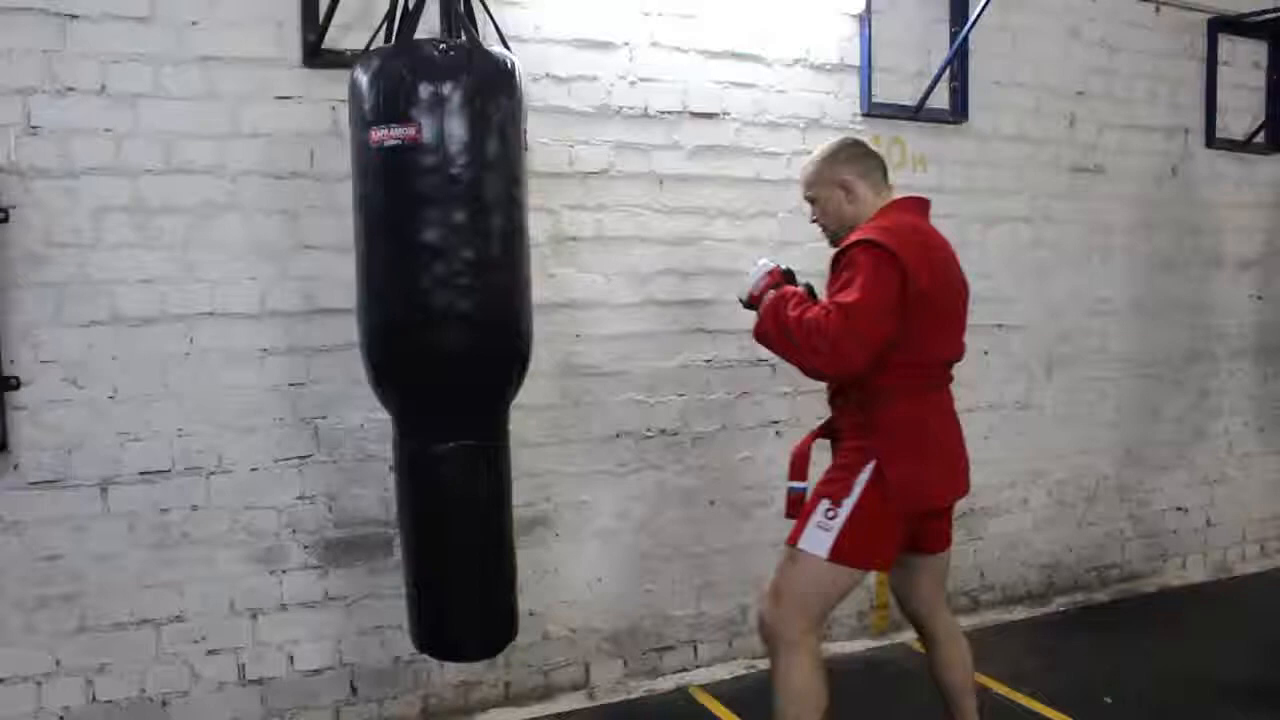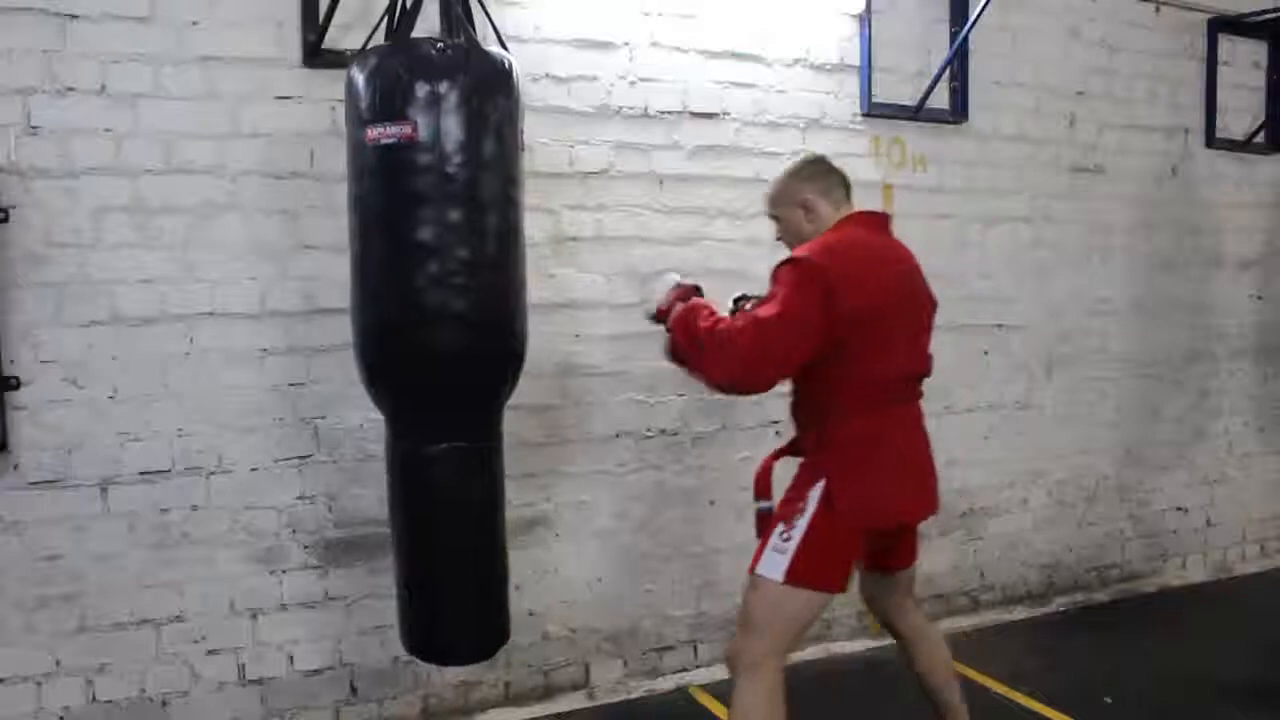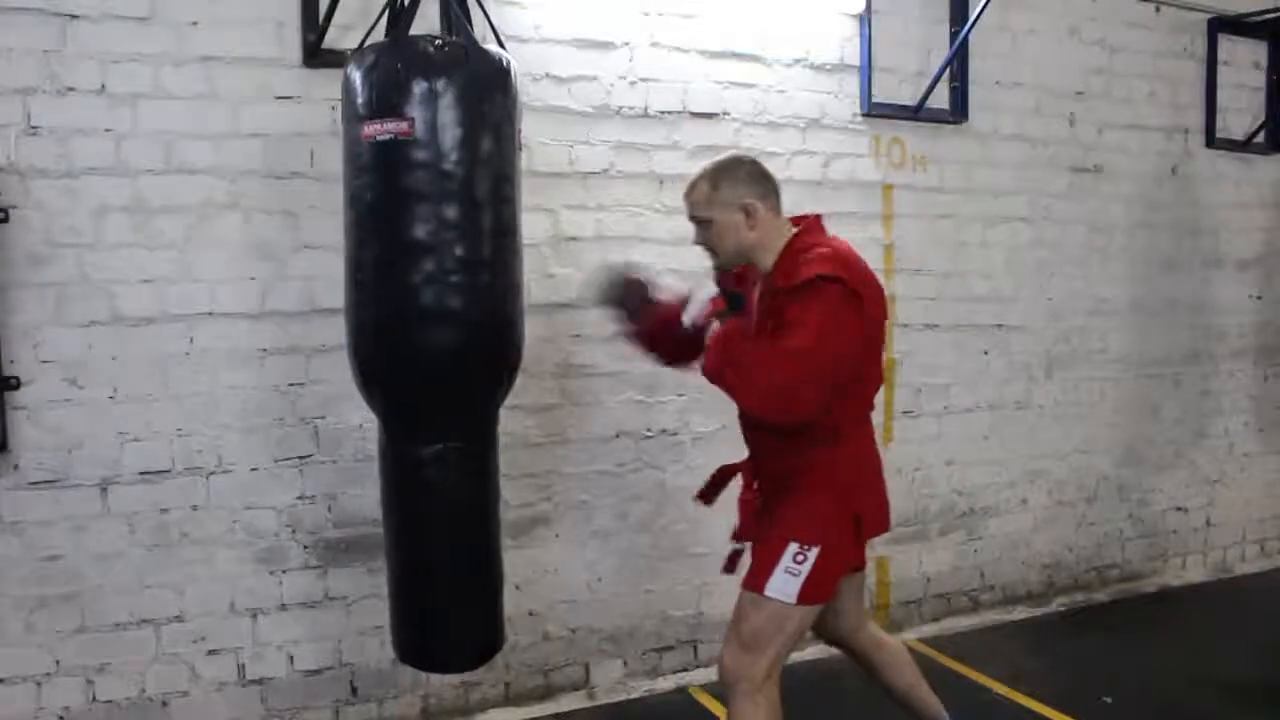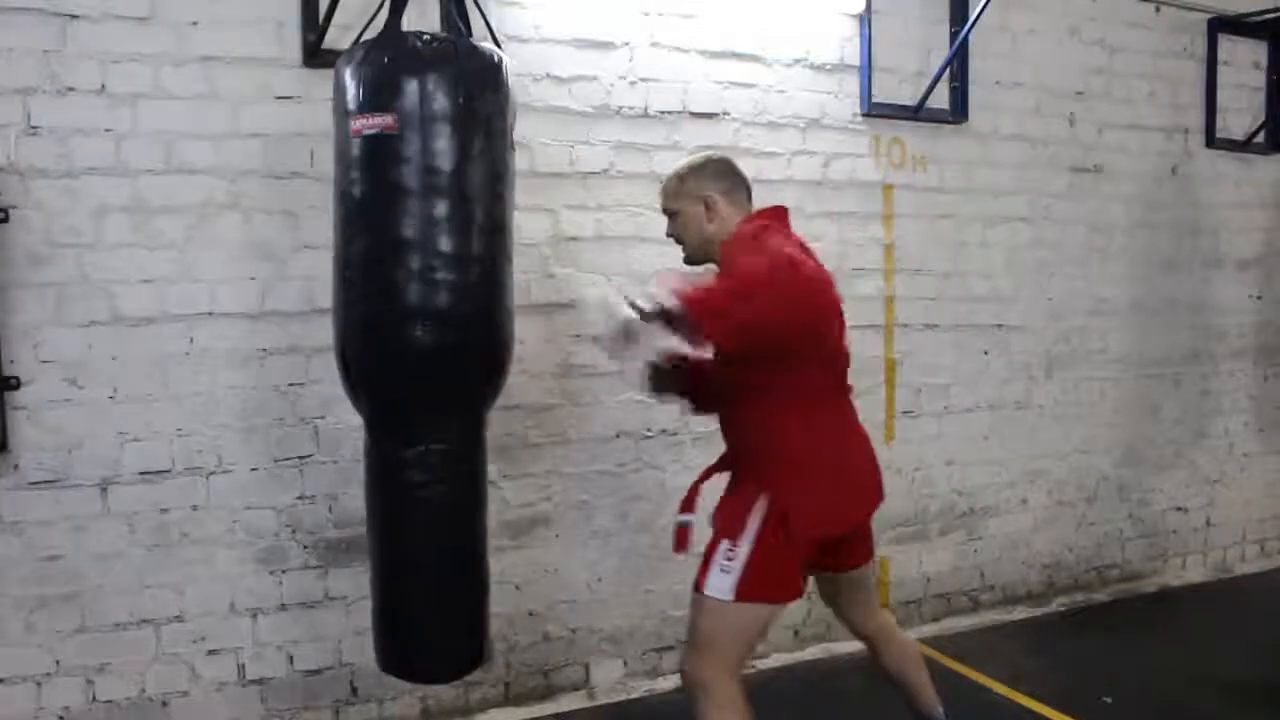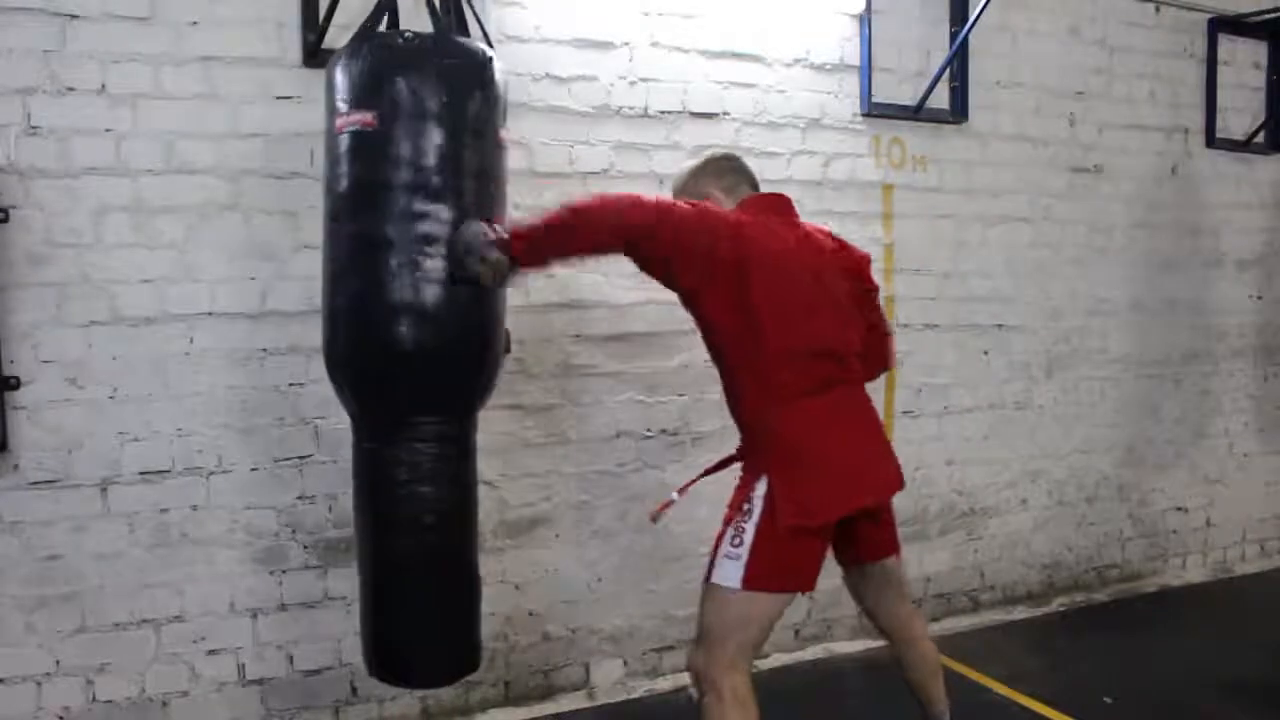
dt=0.2s
person 1, frame 1
left shoulder: (878, 246)
right shoulder: (930, 245)
left elbow: (832, 351)
left wrist: (772, 295)
right wrist: (808, 304)
left hip: (884, 458)
right hip: (927, 453)
left knee: (786, 621)
right knee: (927, 607)
person 1, frame 2
left shoulder: (824, 265)
right shoulder: (896, 264)
left elbow: (741, 363)
left wrist: (679, 309)
right wrist: (761, 323)
left hip: (845, 477)
right hip: (896, 471)
left knee: (754, 651)
right knee: (902, 616)
person 1, frame 3
left shoulder: (827, 277)
right shoulder: (747, 274)
left elbow: (786, 393)
right elbow: (694, 343)
left wrist: (715, 330)
right wrist: (645, 308)
left hip: (822, 491)
right hip: (789, 485)
left knee: (746, 668)
right knee: (846, 626)
person 1, frame 4
left shoulder: (759, 257)
right shoulder: (767, 256)
left elbow: (731, 318)
left wrist: (671, 308)
right wrist: (687, 377)
left hip: (785, 489)
right hip: (819, 470)
left knee: (706, 671)
right knee: (864, 616)
person 1, frame 5
left shoulder: (716, 239)
right shoulder: (835, 252)
left elbow: (612, 218)
right elbow: (876, 354)
left wrist: (509, 246)
left hip: (791, 474)
right hip: (857, 462)
left knee: (717, 669)
right knee: (892, 609)
